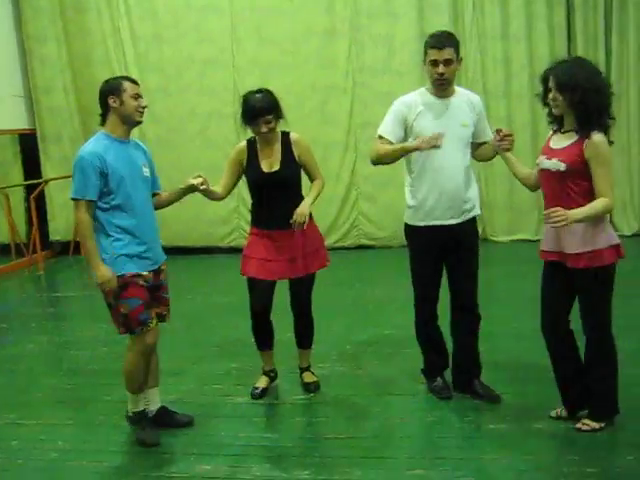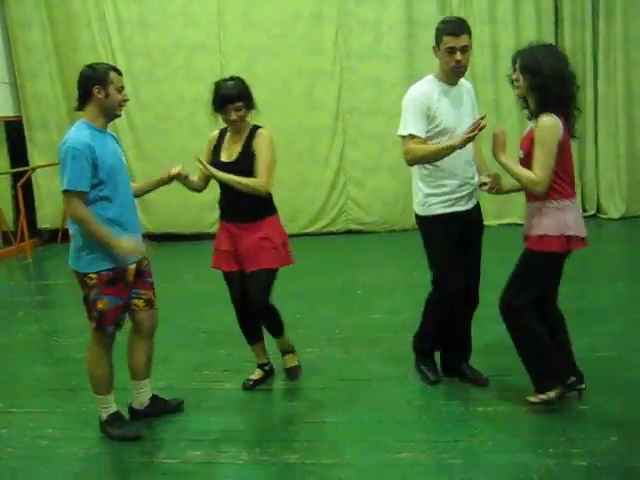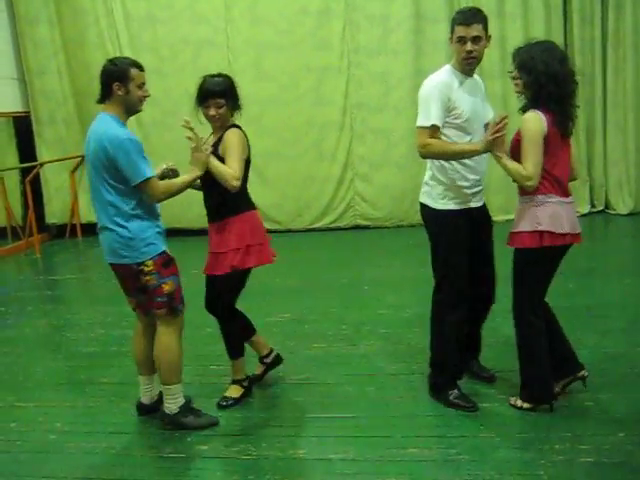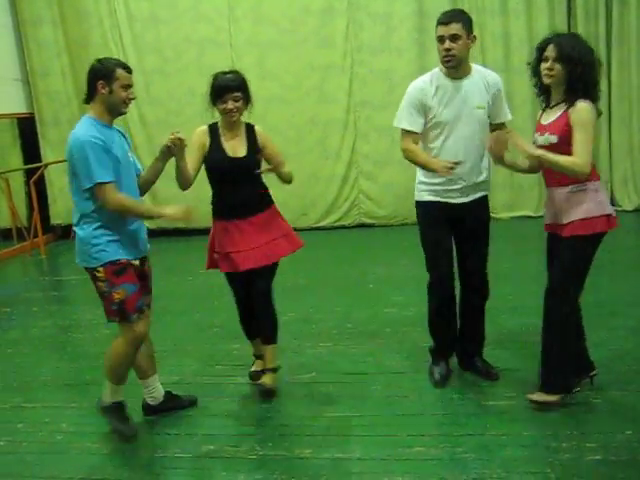
dt=0.5s
person 1, frame 1
left shoulder: (472, 103)
right shoulder: (406, 105)
right elbow: (377, 153)
left wrist: (498, 147)
right wrist: (413, 145)
left hip: (464, 220)
right hip: (422, 223)
left knee: (467, 303)
right knee: (426, 304)
left ankle: (467, 375)
right ankle: (435, 371)
person 1, frame 2
left shoulder: (467, 88)
right shoulder: (419, 95)
right elbow: (410, 154)
left wrist: (484, 172)
right wrist: (458, 143)
left hip: (469, 206)
right hip: (436, 209)
left knee: (468, 289)
right knee: (448, 286)
left ankle: (456, 359)
right ankle: (424, 348)
person 1, frame 3
left shoulder: (477, 84)
right shoulder: (437, 85)
right elbow: (425, 145)
right wrist: (477, 148)
left hip: (474, 203)
right hip: (445, 206)
left knee: (483, 288)
right knee: (452, 292)
left ankle: (466, 356)
right ankle: (442, 380)
person 1, frame 4
left shoulder: (490, 82)
right shoulder: (421, 89)
left elbow: (501, 130)
right elbow: (408, 142)
right wrist: (434, 164)
left hip: (475, 198)
right hip: (433, 199)
left knee: (475, 280)
right knee: (441, 279)
left ankle: (470, 352)
right ankle: (441, 352)
person 2, frame 1
left shoulder: (140, 149)
right shoulder: (92, 154)
right elbow: (82, 214)
left wrist: (185, 190)
right wrist: (97, 265)
left hip: (152, 260)
right hip: (120, 267)
left knee: (151, 339)
right knee: (145, 339)
left ankle: (153, 407)
right ankle: (135, 411)
person 2, frame 2
left shoulder: (108, 138)
right shoulder: (78, 144)
right elbow: (76, 207)
left wrist: (163, 180)
right wrist: (115, 240)
left hip: (129, 255)
right hip: (100, 261)
left knee: (146, 323)
right knee: (104, 338)
left ankle: (143, 400)
right ankle: (108, 414)
person 2, frame 3
left shoulder: (104, 129)
right shoulder: (118, 137)
right elbow: (156, 192)
left wrist: (158, 173)
right wrist: (194, 172)
left hip: (124, 244)
right hip: (141, 246)
left knee: (147, 321)
right knee: (171, 321)
left ankle: (149, 397)
right ankle: (174, 408)
person 2, frame 4
left shoulder: (117, 134)
right shoulder: (87, 139)
left elbow: (138, 184)
right elbow: (109, 198)
left wrist: (163, 156)
right wrist: (162, 213)
left hip: (133, 247)
right hip: (106, 252)
left knee: (140, 323)
right knee: (134, 328)
left ankle: (155, 396)
right ankle: (111, 400)
person 3, frame 1
left shoulder: (594, 141)
right shoulder: (554, 134)
left elbow: (606, 201)
right elbow: (535, 181)
left wrist: (573, 216)
right wrist: (505, 155)
left hip: (590, 244)
right hip: (556, 243)
left knee: (596, 328)
right knee: (552, 324)
left ankle: (603, 408)
right ankle: (576, 400)
person 3, frame 2
left shoulder: (547, 123)
right shoulder: (545, 119)
left elbow: (539, 183)
left wrist: (502, 158)
right wrist: (506, 187)
left hip: (554, 225)
right hip: (555, 222)
left knee: (514, 302)
right knee: (542, 303)
left ankle: (551, 378)
right ankle: (566, 377)
person 3, frame 3
left shoulder: (533, 119)
right shoulder: (557, 117)
left elbow: (529, 179)
right elbow: (571, 172)
left wrist: (500, 154)
left hip: (540, 221)
right hip: (560, 218)
left knee: (525, 308)
right knee: (534, 301)
left ankle: (537, 391)
right ankle: (566, 367)
person 3, frame 4
left shoulder: (581, 108)
right shoulder: (544, 111)
left elbow: (582, 166)
right elbow: (533, 166)
left wrist: (531, 149)
right wrist: (504, 158)
left hip: (585, 210)
right hip: (557, 211)
left knee: (558, 295)
right knee: (560, 294)
left ankle: (556, 382)
right ankle: (578, 368)
person 4, frame 1
left shoulder: (295, 142)
right shoulder: (242, 151)
left elbow: (318, 179)
right elbow: (222, 192)
left wrist: (306, 203)
right wrist: (205, 189)
left hip: (299, 234)
right hip: (263, 238)
left knee: (301, 305)
right knee: (259, 309)
left ankle: (305, 366)
right ankle: (268, 370)
person 4, frame 2
left shoulder: (261, 137)
right shoulder: (214, 139)
left elbow: (264, 186)
right elbow: (200, 184)
left wrist: (217, 174)
right wrist: (185, 177)
left hip: (262, 229)
right hip: (230, 230)
left knee: (258, 301)
right knee: (240, 302)
left ankle: (286, 347)
right ankle: (263, 363)
person 4, frame 3
left shoulder: (233, 135)
right shoulder: (215, 135)
left elbow: (232, 182)
left hip: (238, 229)
right hip: (224, 230)
left knee: (221, 305)
right knee: (217, 303)
left ankle: (239, 379)
right ankle: (268, 353)
person 4, frame 4
left shoulder: (257, 134)
right shoulder: (204, 135)
left elbow: (287, 177)
right elbow: (184, 183)
left wrist: (277, 169)
right wrist: (177, 156)
left hip: (264, 223)
right hip: (227, 228)
left knee: (262, 294)
right knee: (244, 298)
left ankle: (269, 368)
right ankle: (259, 354)
